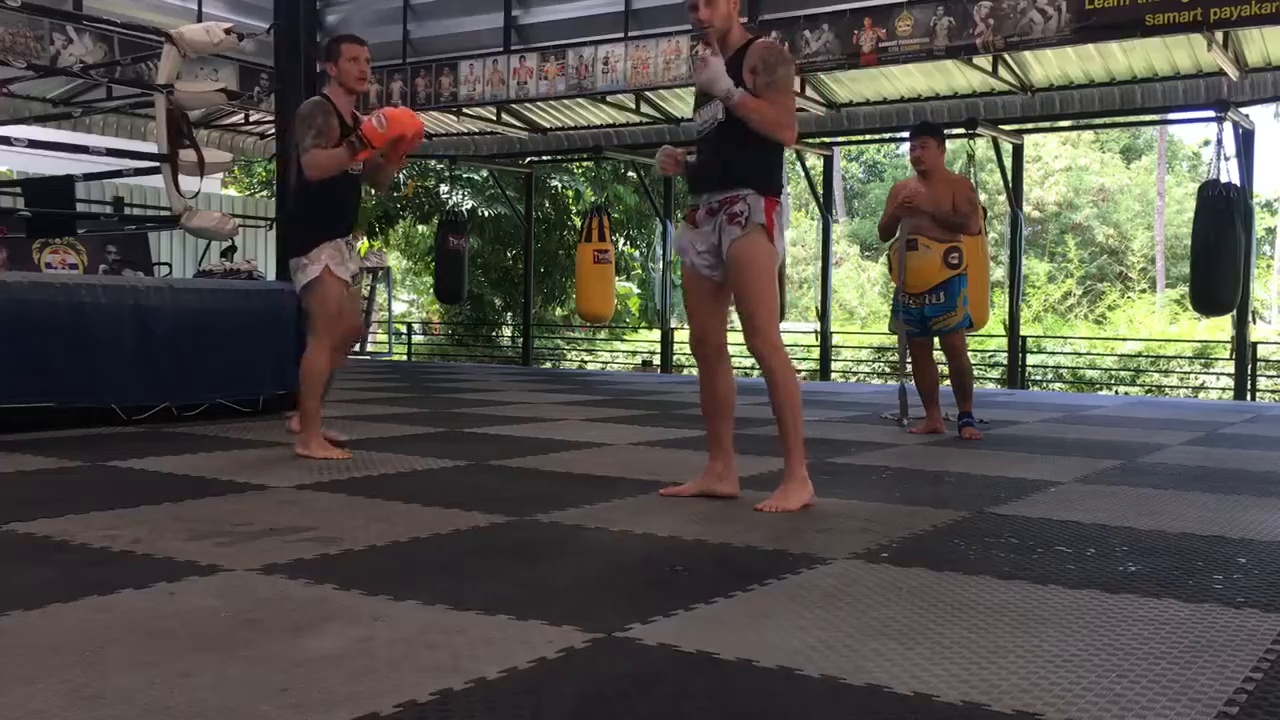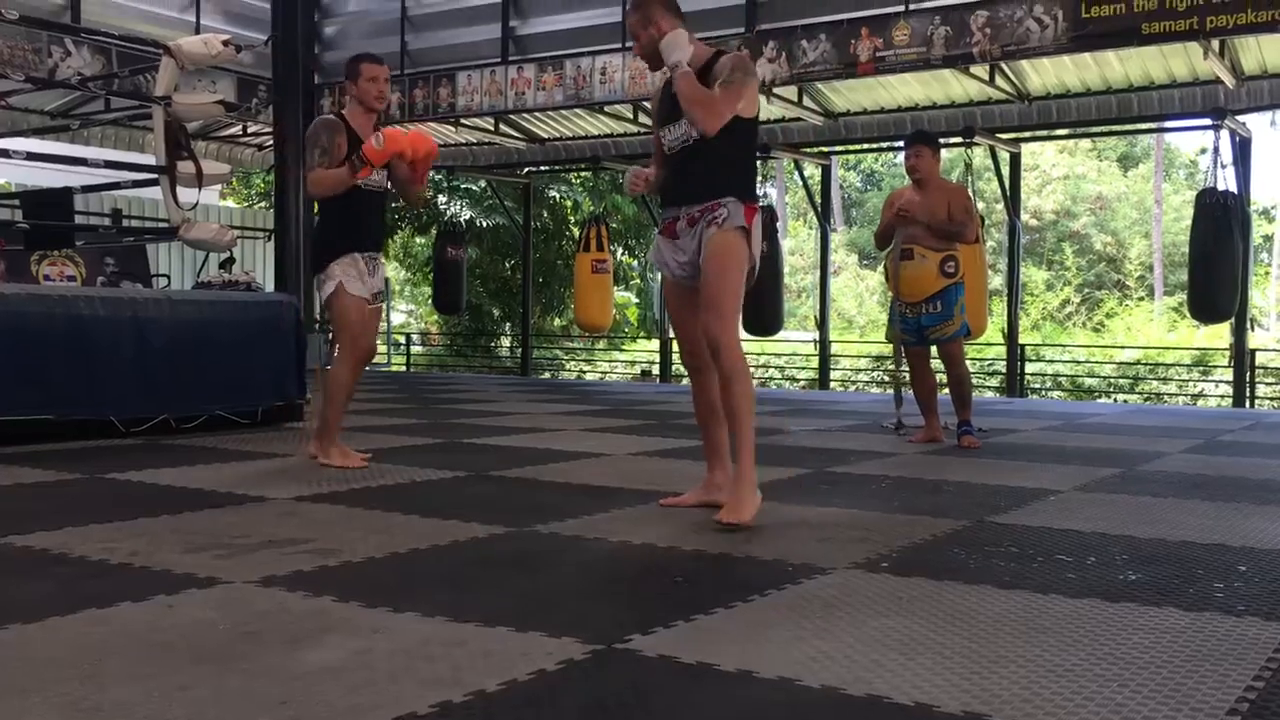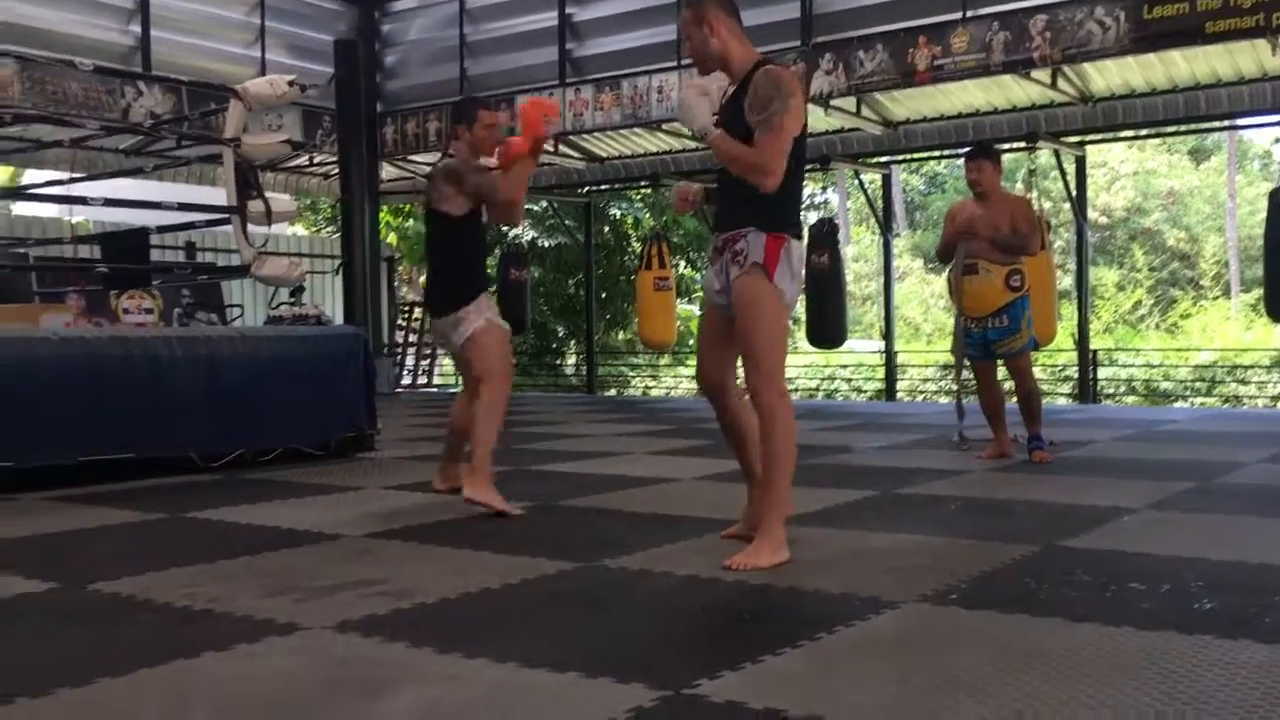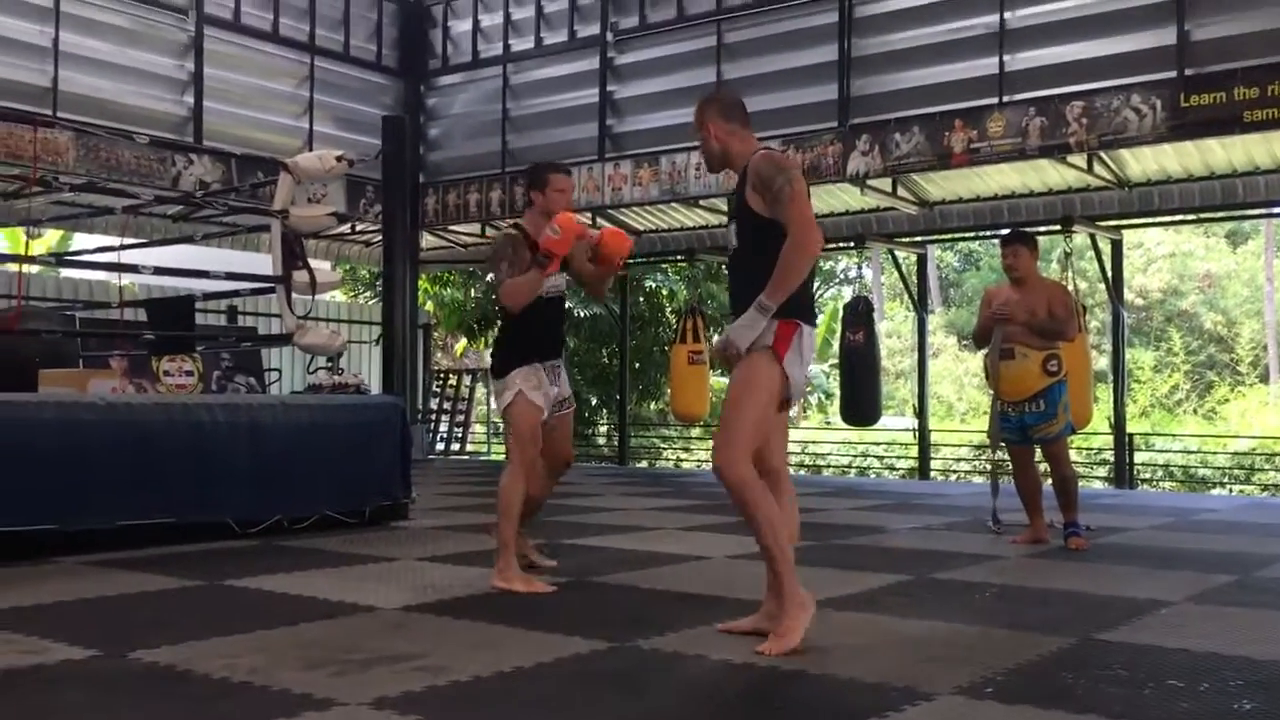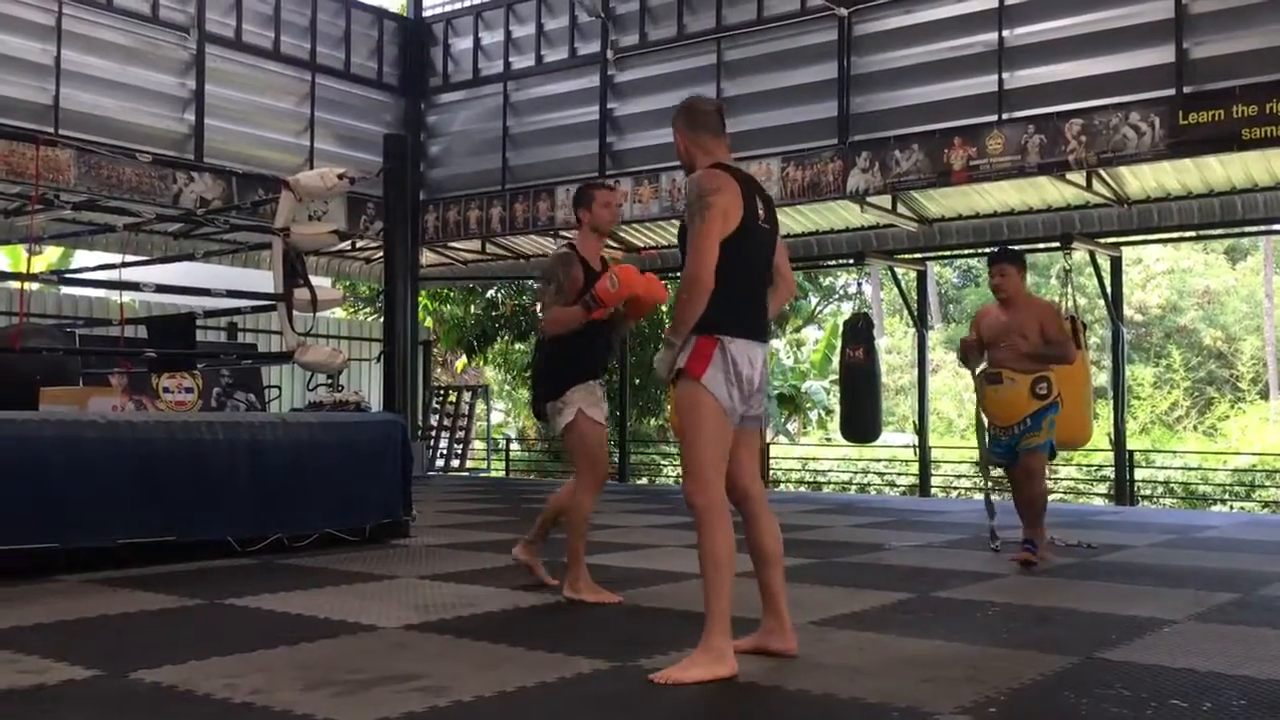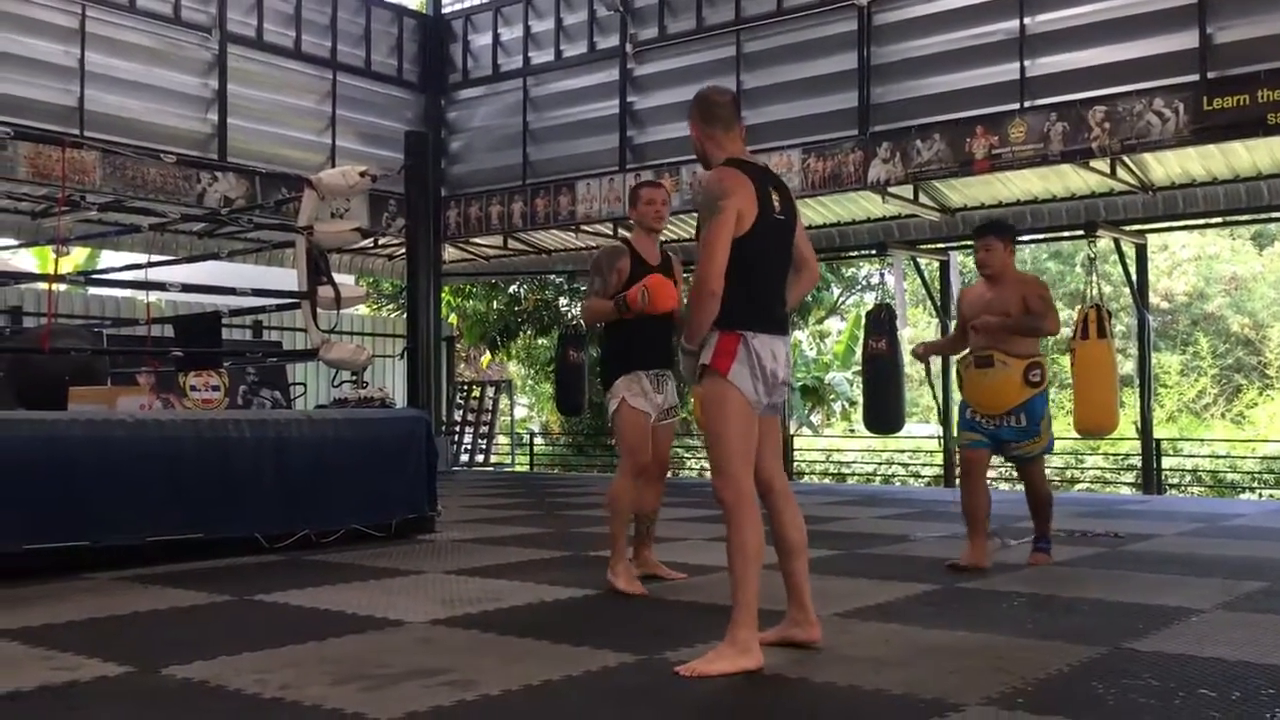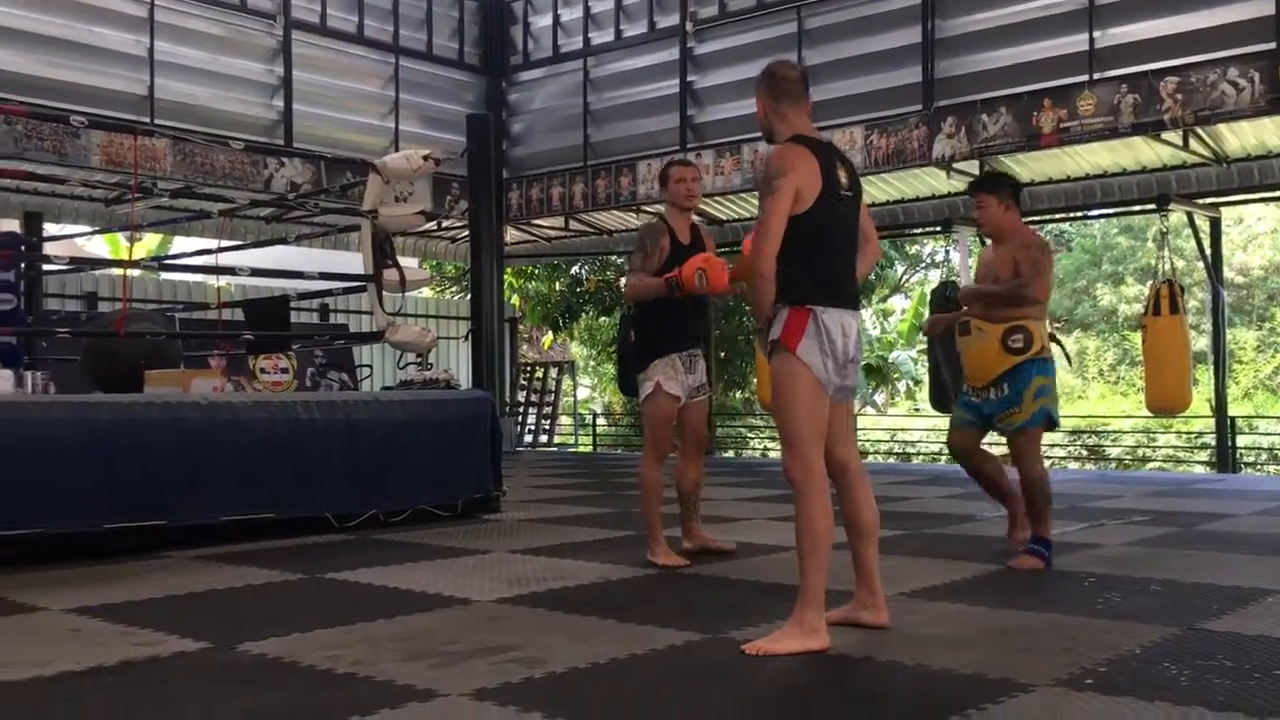
dt=0.7s
person 1, frame 1
left shoulder: (764, 55)
right shoulder: (707, 76)
left elbow: (784, 128)
left wrist: (725, 88)
right wrist: (682, 163)
left hip: (748, 210)
right hip: (700, 216)
left knee: (763, 343)
right knee: (706, 346)
left ankle: (797, 476)
right ankle: (720, 471)
person 1, frame 2
left shoulder: (732, 66)
right shoulder: (664, 94)
left elbow: (709, 119)
left wrist: (680, 63)
right wrist: (646, 178)
left hip: (725, 214)
right hip: (674, 227)
left knee: (718, 336)
right knee: (694, 357)
left ankle: (746, 476)
right ankle: (718, 478)
person 1, frame 3
left shoulder: (772, 82)
right shoulder: (735, 94)
left elbow: (768, 174)
left wrist: (705, 124)
right wrist: (703, 195)
left hip: (765, 247)
right hip: (729, 248)
left knee: (765, 388)
right knee: (713, 379)
left ankle: (773, 533)
right ankle: (762, 500)
person 1, frame 4
left shoulder: (768, 166)
right shoulder: (749, 182)
left elbow: (808, 240)
left wrist: (756, 314)
right wrist: (738, 331)
left hip: (778, 334)
right hip: (762, 336)
left knee: (732, 462)
right knee: (768, 471)
left ankle: (793, 595)
right ankle: (777, 606)
person 1, frame 5
left shoulder: (707, 185)
right shoulder: (756, 194)
left elbow: (699, 278)
right elbow: (784, 283)
left wrist: (673, 344)
left hip: (714, 352)
right hip: (752, 352)
left knee: (705, 496)
right knee: (747, 491)
left ankle: (716, 648)
right ankle: (777, 626)
person 1, frame 6
left shoulder: (721, 184)
right shoulder: (775, 186)
left elbow: (710, 283)
right elbow: (807, 269)
left wrist: (689, 345)
left hip: (734, 346)
right hip: (773, 344)
left knee: (734, 490)
right knee: (771, 482)
left ankle: (742, 641)
right ankle: (801, 617)
person 1, frame 7
left shoulder: (783, 161)
right shoulder: (838, 162)
left elbow: (763, 264)
right elbow: (869, 242)
left wrist: (764, 321)
left hip: (805, 323)
right hip: (845, 321)
left knee: (804, 469)
right knee: (844, 464)
left ankle: (809, 621)
right ankle: (869, 598)
person 2, frame 1
left shoulder: (356, 119)
right shoulder: (318, 110)
left elbow: (379, 182)
right elbow: (312, 167)
left wrist: (395, 150)
right wrist: (361, 142)
left hip: (339, 239)
right hip: (315, 239)
left knee: (348, 330)
right knee: (326, 334)
left ankle: (306, 414)
right ankle: (310, 437)
person 2, frame 2
left shoulder: (386, 139)
right shoulder: (329, 128)
left elbow: (412, 197)
right elbow: (315, 186)
left wrist: (419, 168)
right wrist: (361, 163)
left hip: (370, 257)
right hip: (338, 255)
left knee: (360, 353)
right knee: (354, 349)
left ankle: (323, 437)
right ankle: (329, 445)
person 2, frame 3
left shoulder: (469, 173)
right shoulder: (452, 172)
left elbow: (506, 215)
right elbow: (509, 198)
left wrist: (518, 162)
right wrist: (529, 149)
left hip: (459, 297)
right hip: (460, 297)
left knee: (477, 387)
right knee: (498, 382)
left ankle: (449, 471)
right ankle: (479, 481)
person 2, frame 4
left shoulder: (565, 242)
right shoulder: (509, 242)
left elbow: (596, 289)
right elbow: (511, 300)
left wrist: (608, 262)
right wrist: (546, 257)
left hip: (552, 363)
right hip: (518, 365)
left knee: (559, 458)
right knee: (524, 459)
left ankle: (516, 534)
right ankle: (505, 567)
person 2, frame 5
left shoulder: (607, 265)
right shoulder: (565, 262)
right elbow: (551, 324)
left wrist: (637, 306)
right wrist: (596, 301)
left hip: (590, 382)
right hip: (569, 383)
left knee: (589, 476)
right knee: (592, 475)
left ankle: (531, 546)
right ankle: (577, 578)
person 2, frame 6
left shoulder: (671, 262)
right shoulder: (615, 256)
left elbow: (678, 318)
right elbow: (589, 311)
right wrist: (627, 302)
left hip: (663, 373)
right hip: (627, 373)
left knee: (658, 468)
right knee: (635, 462)
left ankle: (643, 556)
right ankle: (617, 562)
person 2, frame 7
left shoulder: (702, 238)
right shoulder: (654, 234)
left elbow: (720, 282)
right elbow: (633, 288)
right wrist: (675, 283)
left hip: (692, 353)
right hip: (659, 355)
left knee: (696, 443)
right knee: (658, 449)
left ankle: (692, 529)
right ankle: (656, 542)
person 3, frame 1
left shoulder: (958, 184)
right shoulder: (900, 188)
left elbow: (972, 226)
right elbow: (883, 234)
left wrist: (929, 210)
right wrist: (896, 213)
left hip: (944, 278)
left knee: (954, 347)
right knee: (918, 350)
left ankle: (966, 417)
right ankle: (932, 418)
person 3, frame 2
left shoulder: (954, 192)
right shoulder: (896, 197)
left elbow: (968, 233)
right elbow: (880, 243)
left wrist: (923, 219)
right wrist: (891, 222)
left hip: (941, 287)
right hip: (905, 289)
left knee: (953, 356)
right knee: (916, 359)
left ankle: (965, 425)
right ankle: (931, 426)
person 3, frame 3
left shoulder: (1016, 205)
right shoulder: (957, 211)
left elbow: (1032, 246)
right elbow: (942, 258)
left wrist: (988, 235)
right wrist: (951, 239)
left hip: (1006, 300)
right hip: (970, 304)
left knee: (1021, 370)
right knee: (983, 375)
left ankle: (1036, 440)
right ankle: (1001, 440)
person 3, frame 4
left shoulder: (1053, 290)
right shoulder: (993, 294)
left elbow: (1069, 330)
right elbow: (978, 341)
left wrist: (1025, 319)
right wrist: (988, 324)
left hip: (1043, 385)
right hip: (1007, 389)
left knee: (1057, 455)
right knee: (1020, 459)
left ankle: (1072, 526)
right ankle: (1036, 525)
person 3, frame 5
left shoulder: (1044, 311)
right shoulder: (983, 316)
left elbow: (1069, 354)
right elbow: (974, 361)
left wrist: (1029, 348)
right wrist: (967, 350)
left hip: (1037, 404)
right hip: (1000, 408)
left knee: (1032, 470)
right knee: (1016, 477)
left ankle: (1030, 543)
right ankle: (1037, 536)
person 3, frame 6
left shoulder: (1030, 286)
right shoulder: (968, 295)
left elbow: (1050, 324)
right elbow: (960, 339)
left wrist: (1000, 324)
right wrist: (930, 348)
left hip: (1021, 395)
right hip: (977, 396)
left knee: (1032, 472)
right knee: (970, 467)
left ankle: (1042, 538)
right ankle: (978, 549)
person 3, frame 7
left shoulder: (1030, 245)
right shoulder: (989, 252)
left elbow: (1030, 291)
left wrist: (978, 290)
right wrist: (949, 320)
left hip: (1020, 365)
right hip: (985, 369)
left knee: (1025, 451)
right knee: (961, 443)
left ankle: (1040, 541)
right ankle: (1018, 513)
